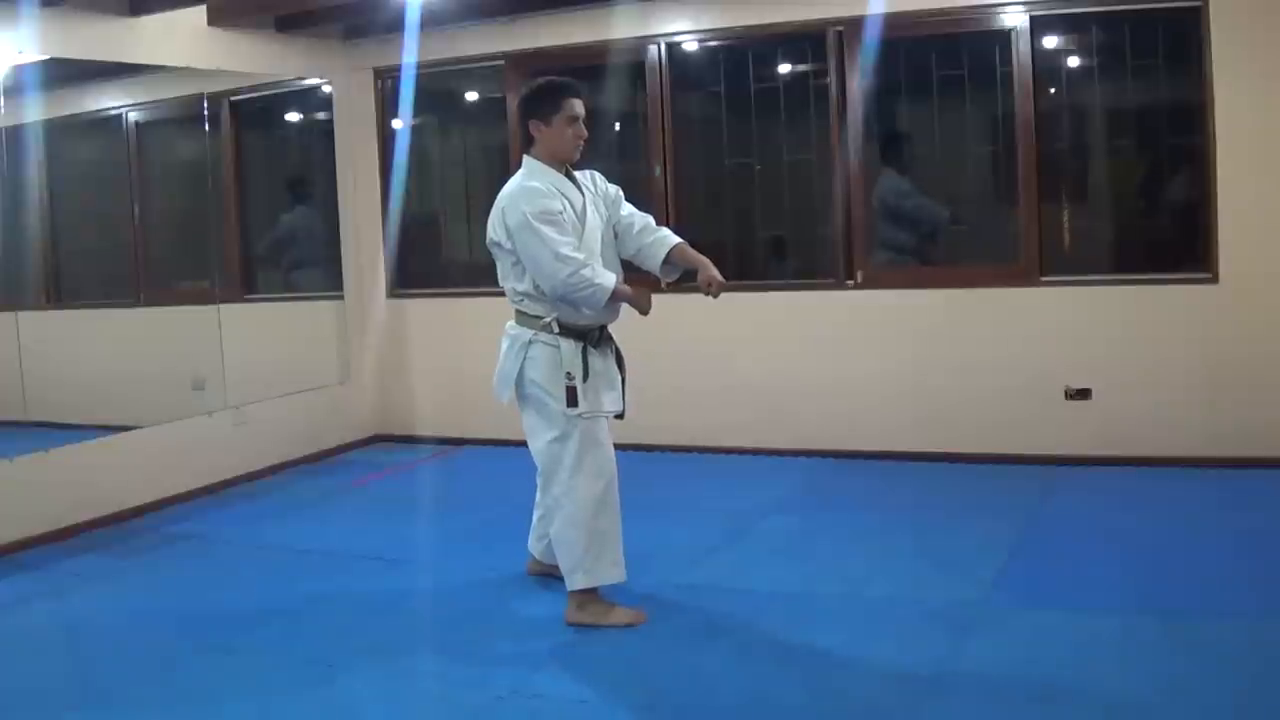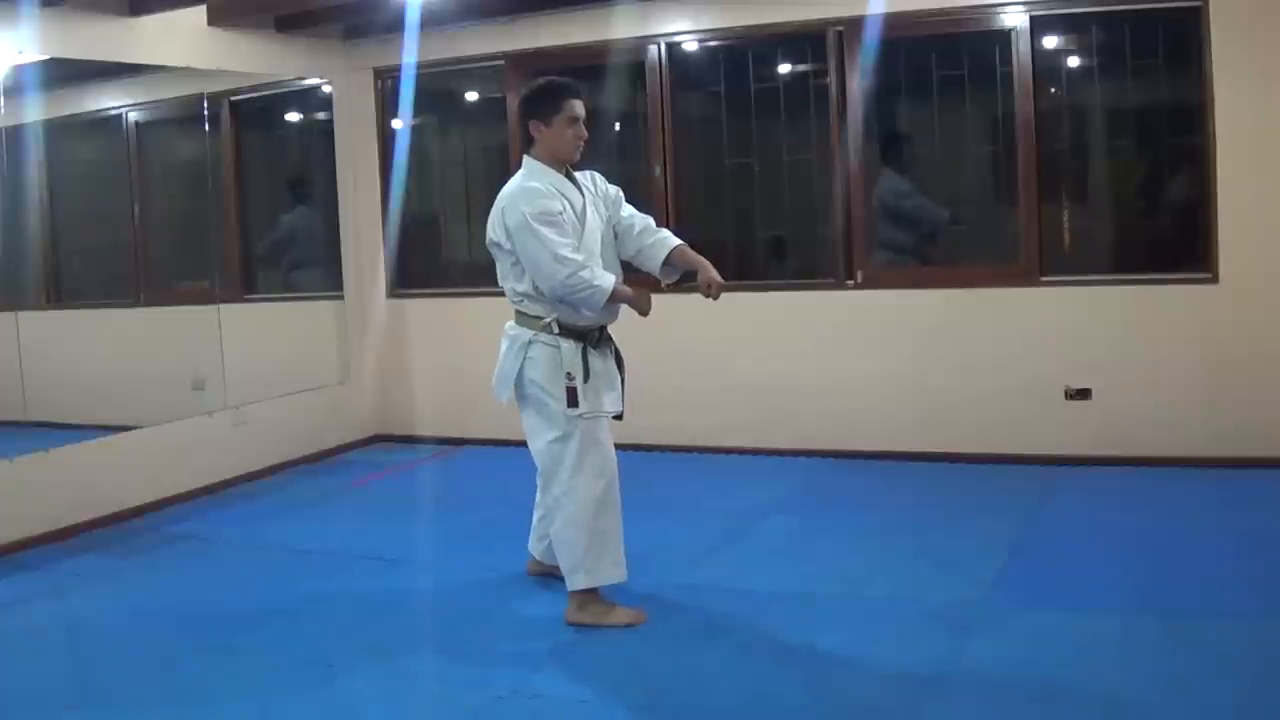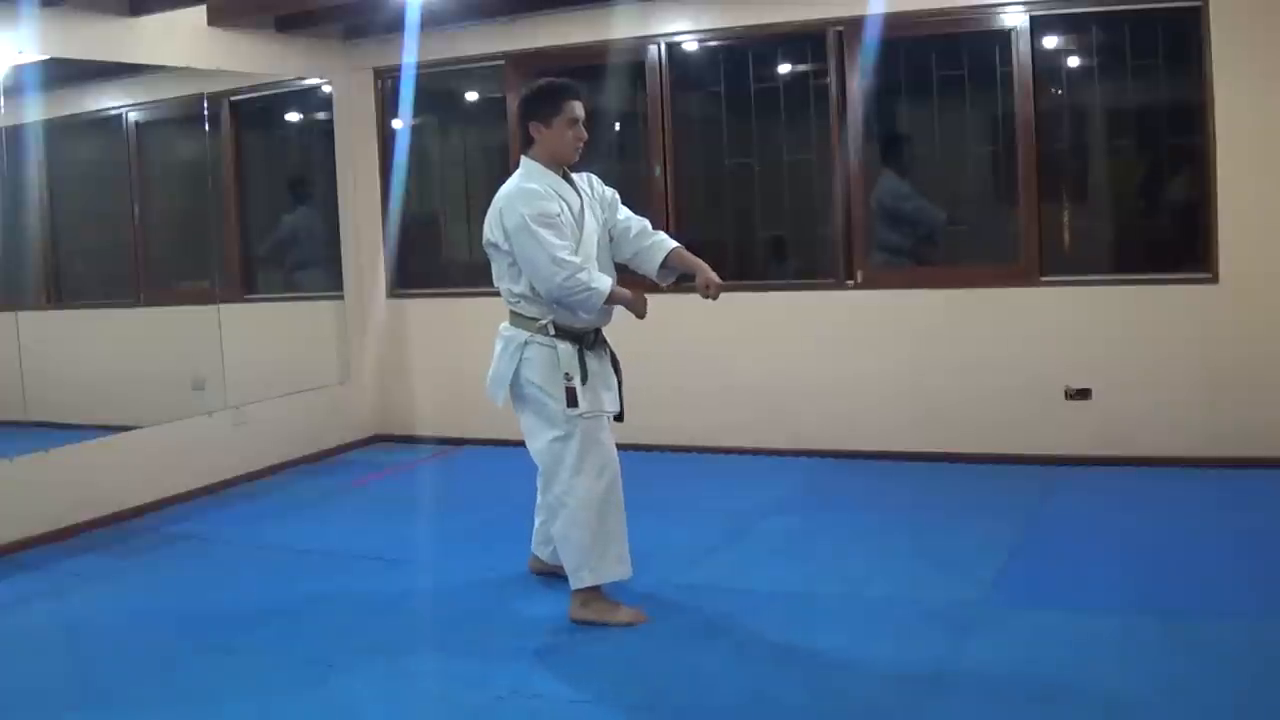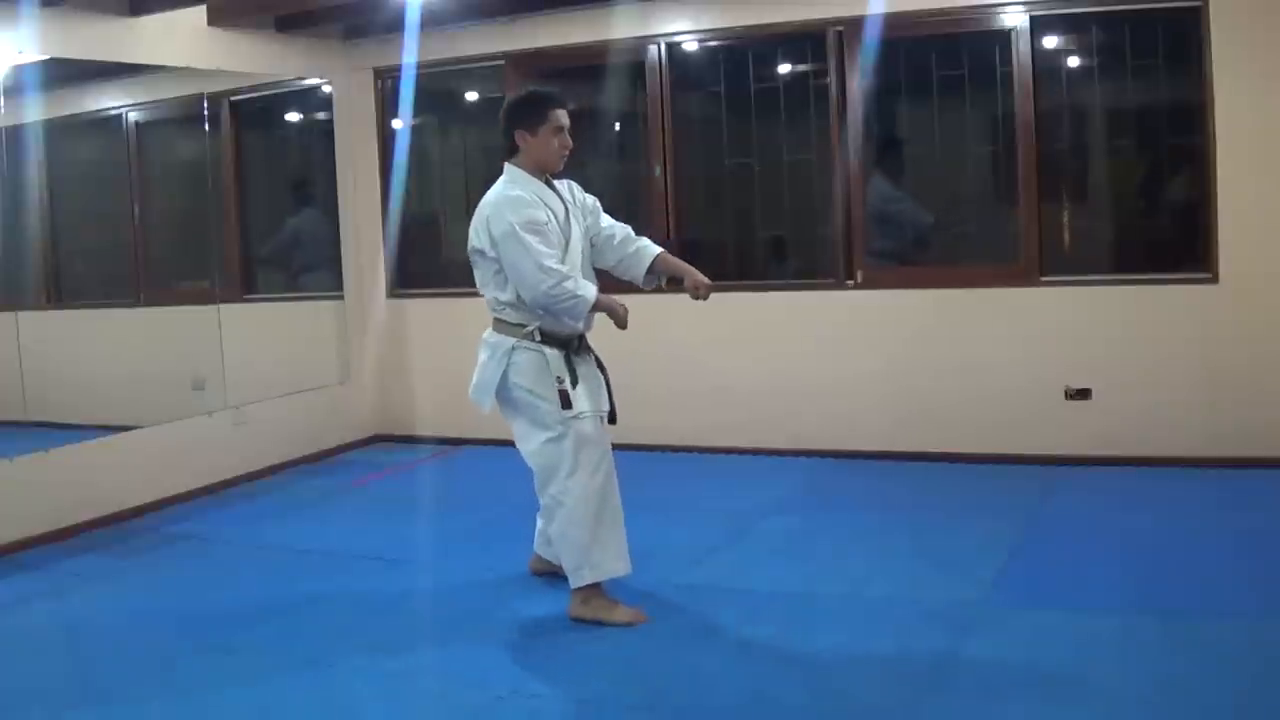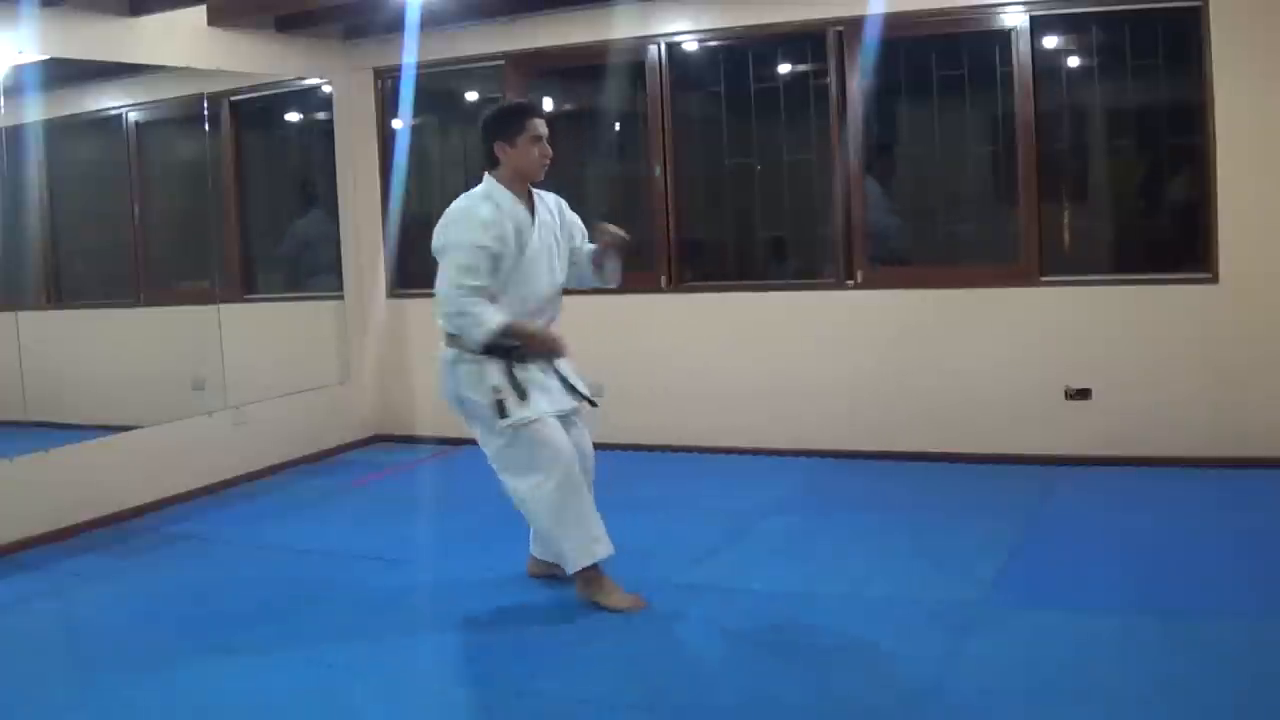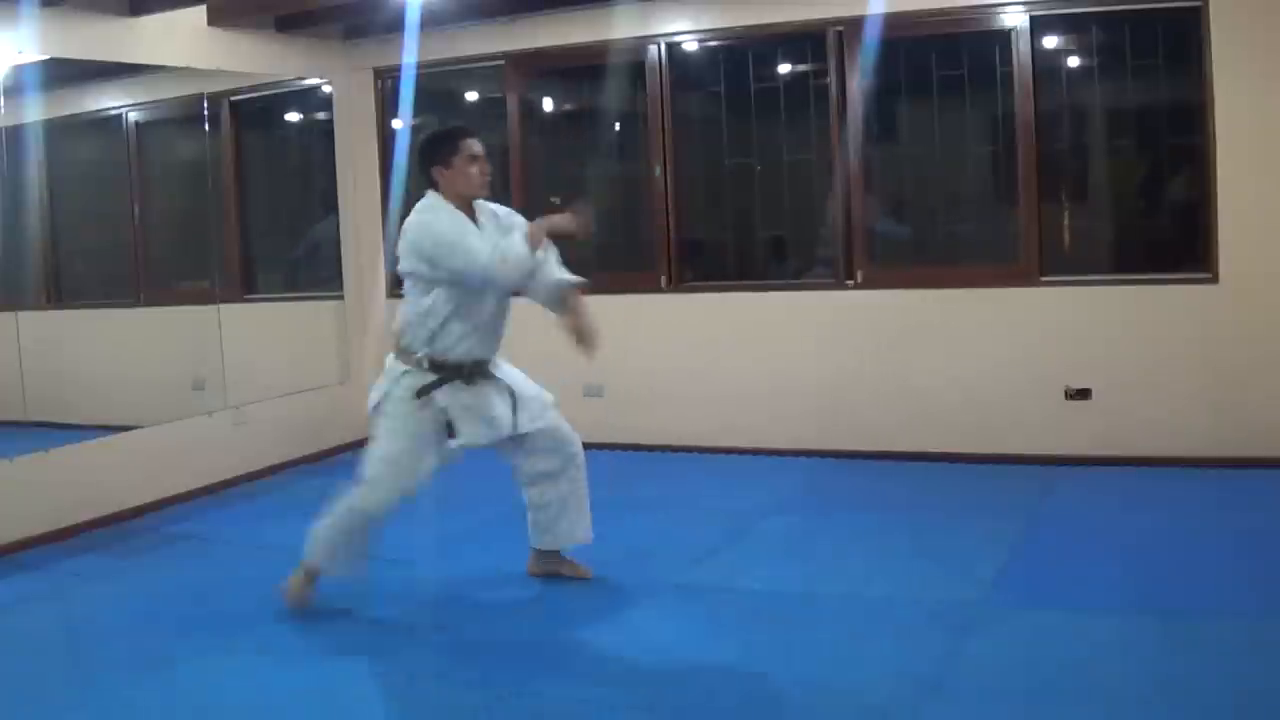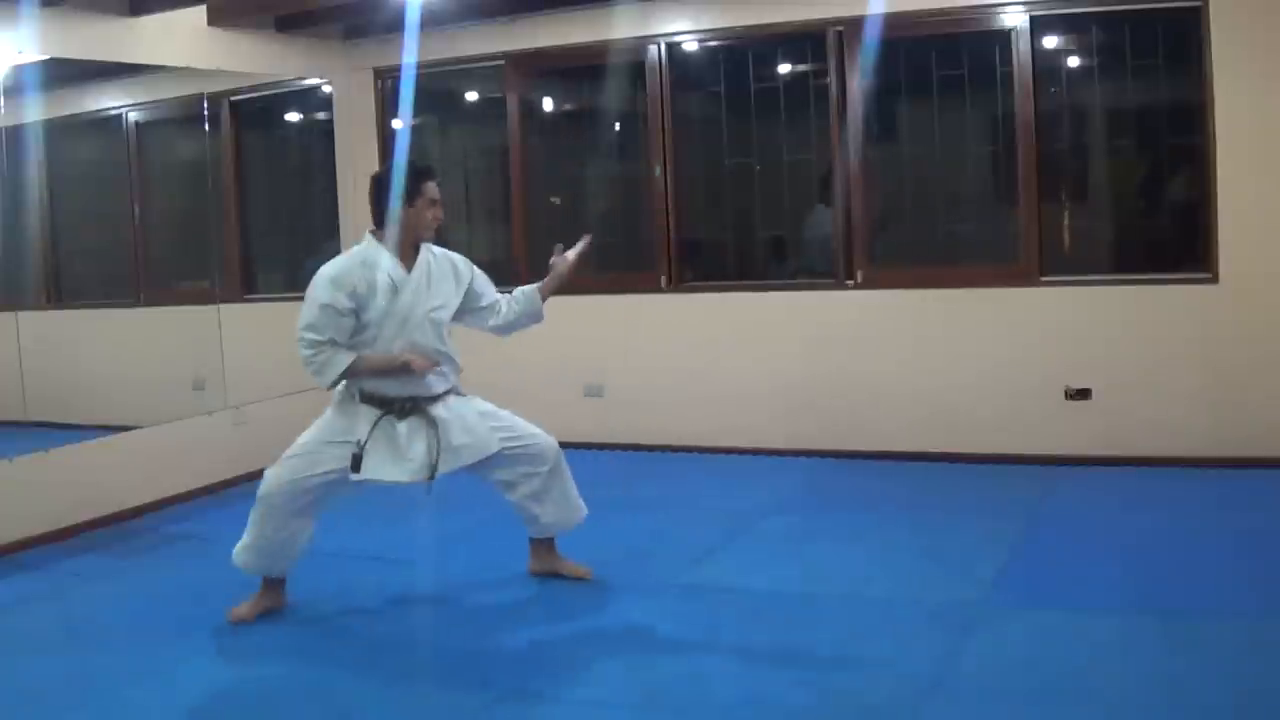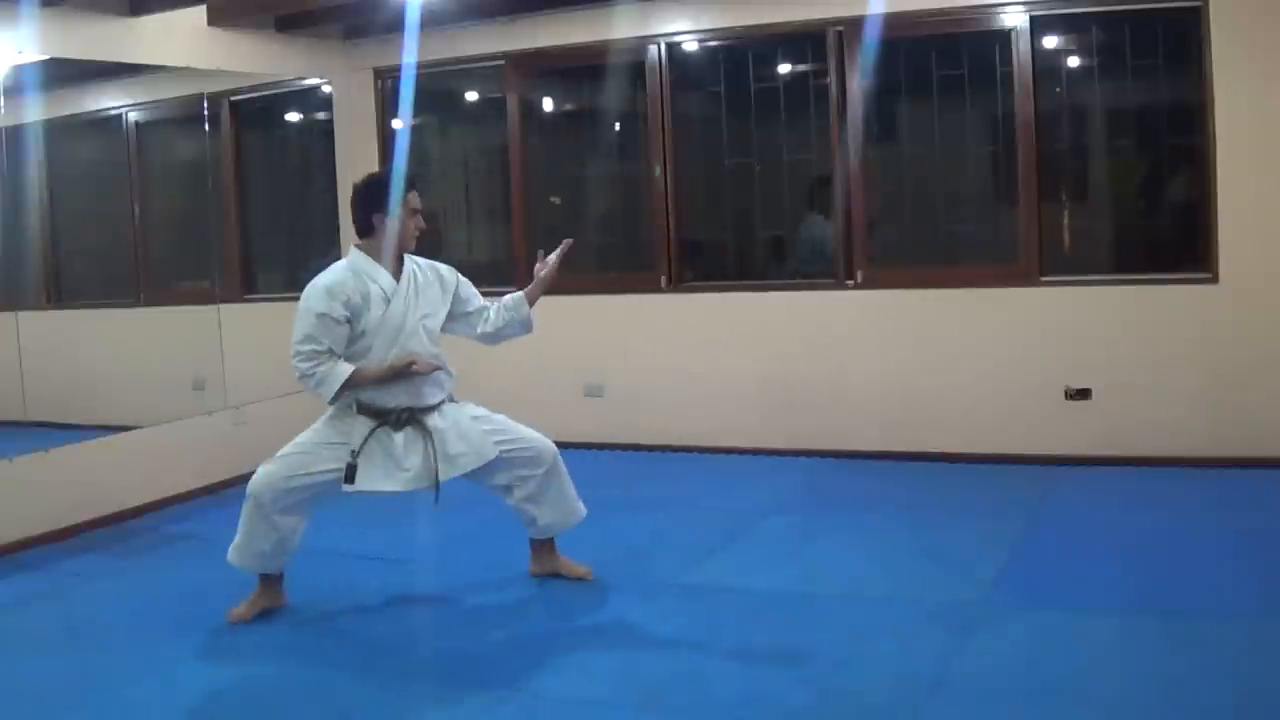
dt=0.2s
person 1, frame 1
left shoulder: (591, 186)
right shoulder: (524, 198)
left elbow: (640, 232)
right elbow: (567, 276)
left wrist: (698, 262)
right wrist: (630, 294)
left hip: (583, 347)
right hip: (551, 352)
left knee: (565, 462)
right knee: (585, 468)
left ankle: (545, 555)
right ankle: (585, 597)
person 1, frame 2
left shoulder: (592, 186)
right shoulder: (524, 198)
left elbow: (639, 233)
right elbow: (566, 276)
left wrist: (698, 263)
right wrist: (629, 295)
left hip: (584, 348)
right hip: (551, 352)
left knee: (566, 461)
right knee: (586, 467)
left ankle: (546, 554)
right ankle: (585, 596)
person 1, frame 3
left shoulder: (587, 188)
right shoulder: (523, 198)
left elbow: (635, 236)
right elbow: (562, 278)
left wrist: (696, 266)
right wrist: (625, 297)
left hip: (575, 349)
right hip: (545, 352)
left knee: (567, 461)
right knee: (587, 465)
left ankle: (549, 554)
right ankle: (588, 595)
person 1, frame 4
left shoulder: (567, 195)
right shoulder: (508, 205)
left elbow: (616, 243)
right elbow: (546, 286)
left wrist: (683, 269)
right wrist: (608, 305)
left hip: (561, 353)
right hip: (530, 358)
left knee: (567, 461)
right knee: (582, 463)
left ankle: (549, 553)
right ankle: (588, 592)
person 1, frame 5
left shoulder: (553, 209)
right shoulder: (473, 216)
left elbow: (587, 270)
right elbow: (460, 303)
left wrist: (607, 250)
right wrist: (528, 333)
left hip: (531, 363)
right hip: (485, 368)
left knee: (576, 456)
right knee: (550, 465)
left ankle: (548, 555)
right ankle: (591, 576)
person 1, frame 6
left shoulder: (497, 220)
right shoulder: (430, 225)
left elbow: (542, 270)
right elbow: (493, 265)
left wrist: (573, 307)
right wrist: (541, 229)
left hip: (481, 374)
right hip: (421, 382)
left knee: (559, 447)
right knee: (383, 488)
left ankle: (548, 553)
right ankle: (311, 570)
person 1, frame 7
left shoulder: (448, 266)
right shoulder: (344, 274)
left elbow: (500, 313)
right elbow: (316, 351)
left wrist: (553, 279)
right wrist: (381, 365)
left hip: (439, 409)
right hip: (366, 414)
left knee: (537, 451)
right knee: (284, 487)
left ankle: (544, 552)
right ankle: (271, 587)
person 1, frame 8
left shoulder: (436, 277)
right shoulder: (332, 288)
left elbow: (489, 323)
right elbow: (312, 367)
left wrist: (539, 285)
right wrist: (385, 373)
left hip: (436, 418)
right hip: (359, 424)
left knee: (536, 454)
right knee: (272, 486)
left ankle: (544, 554)
right ankle: (270, 587)
